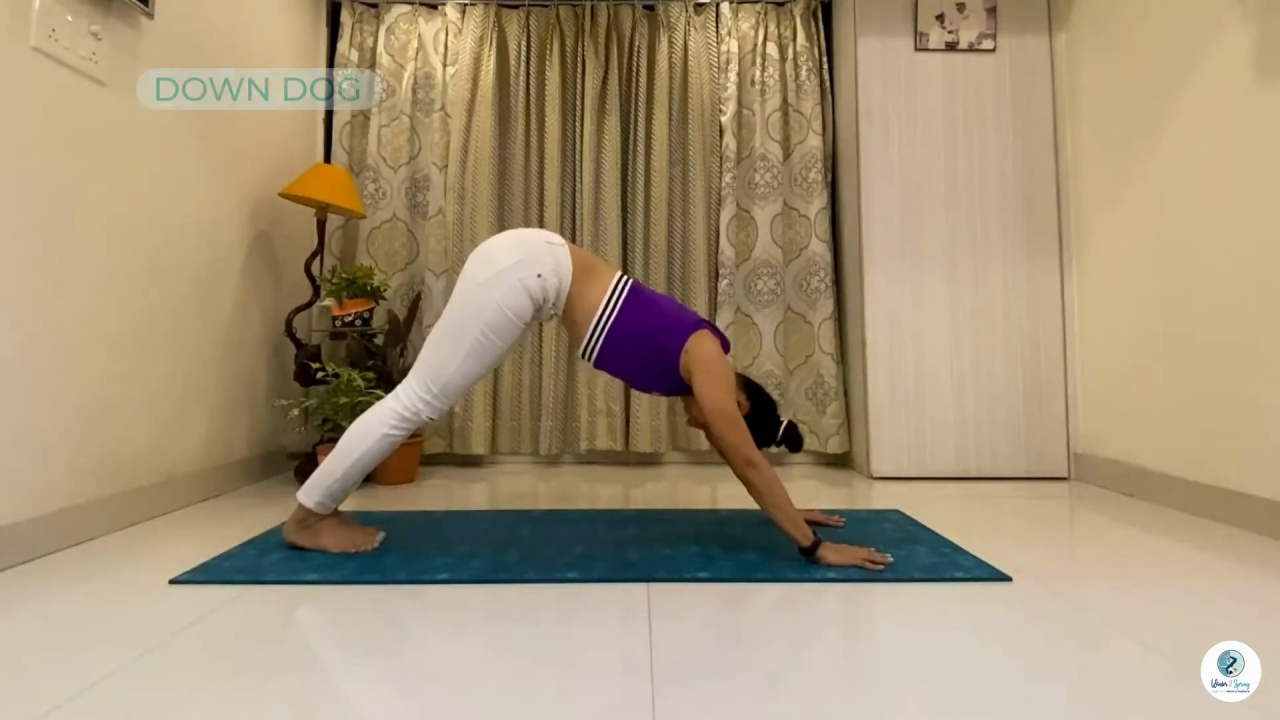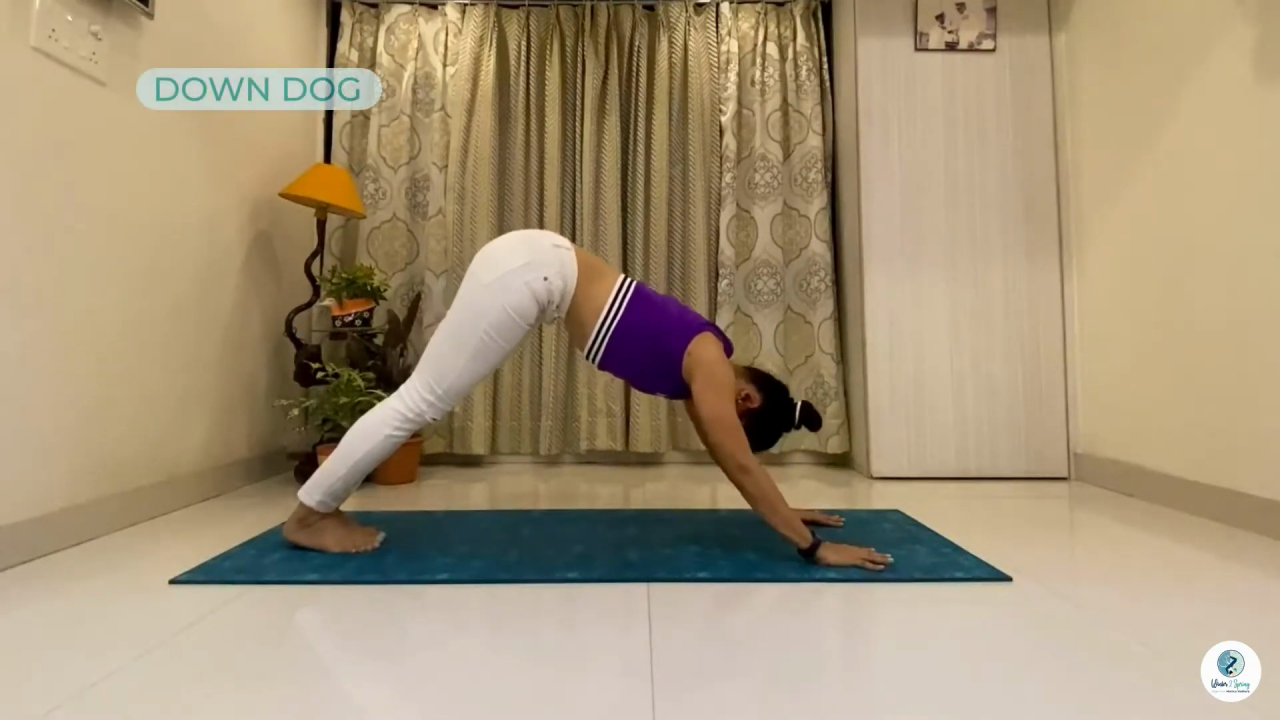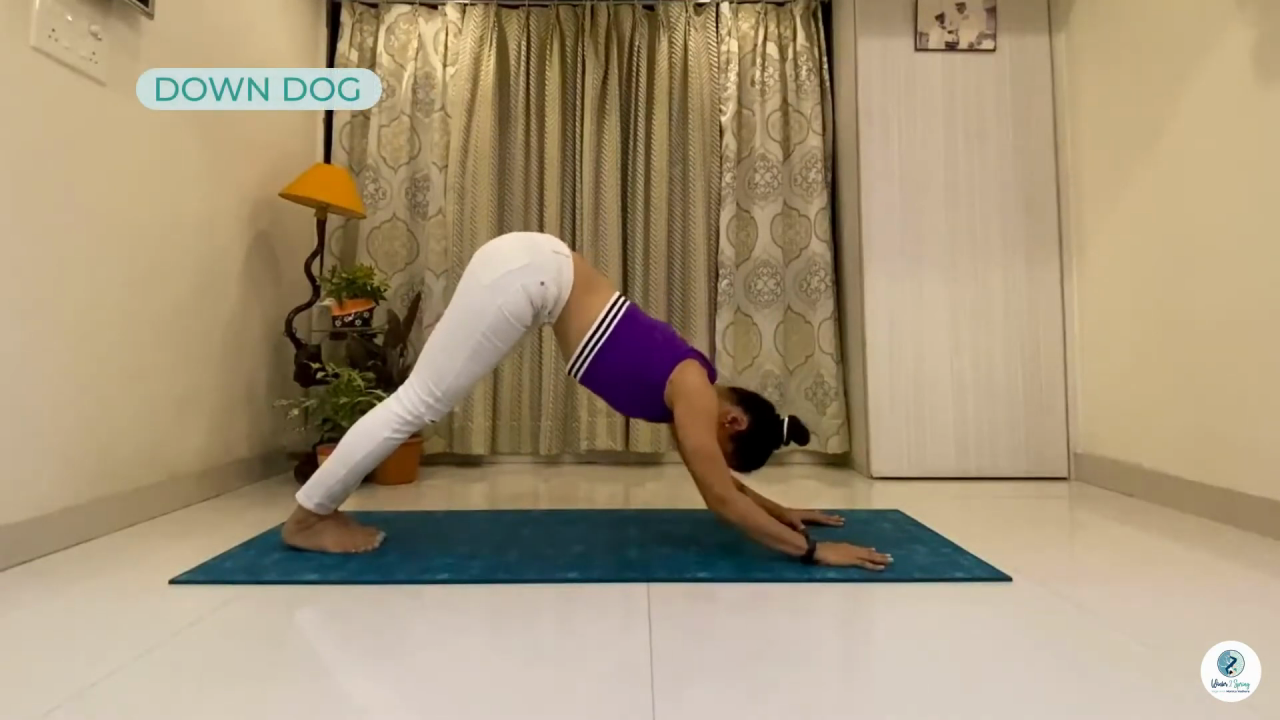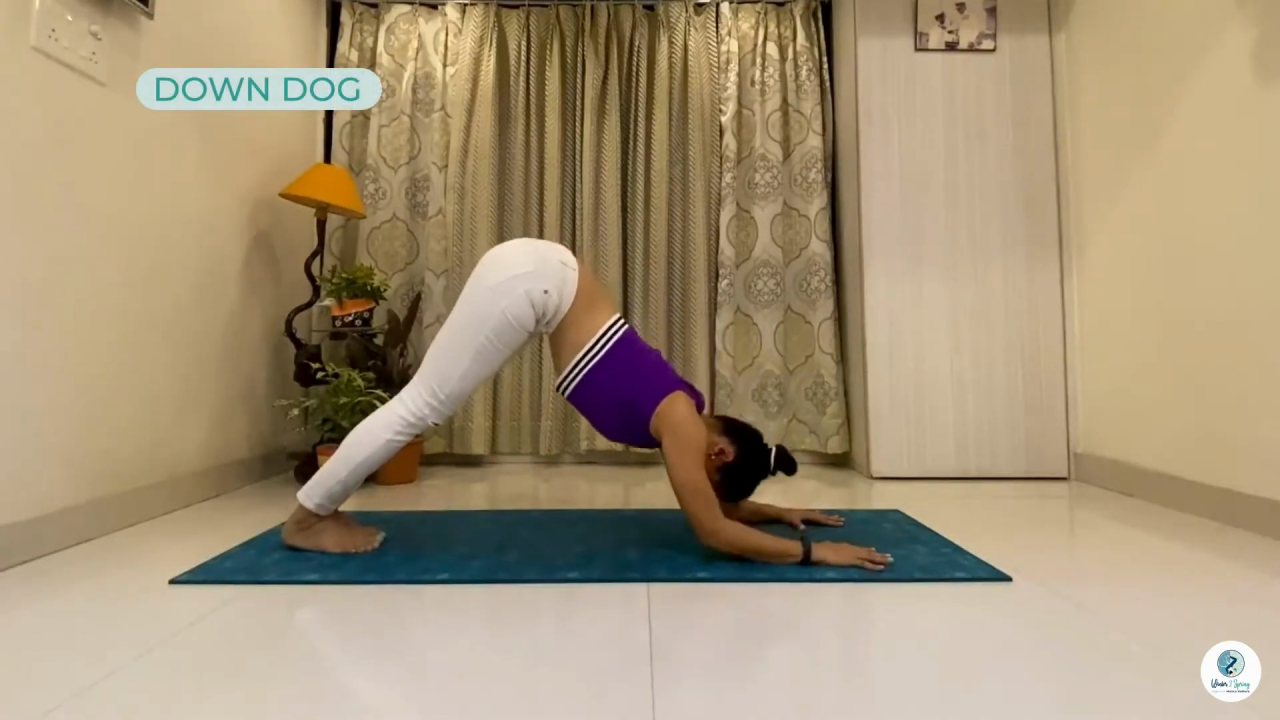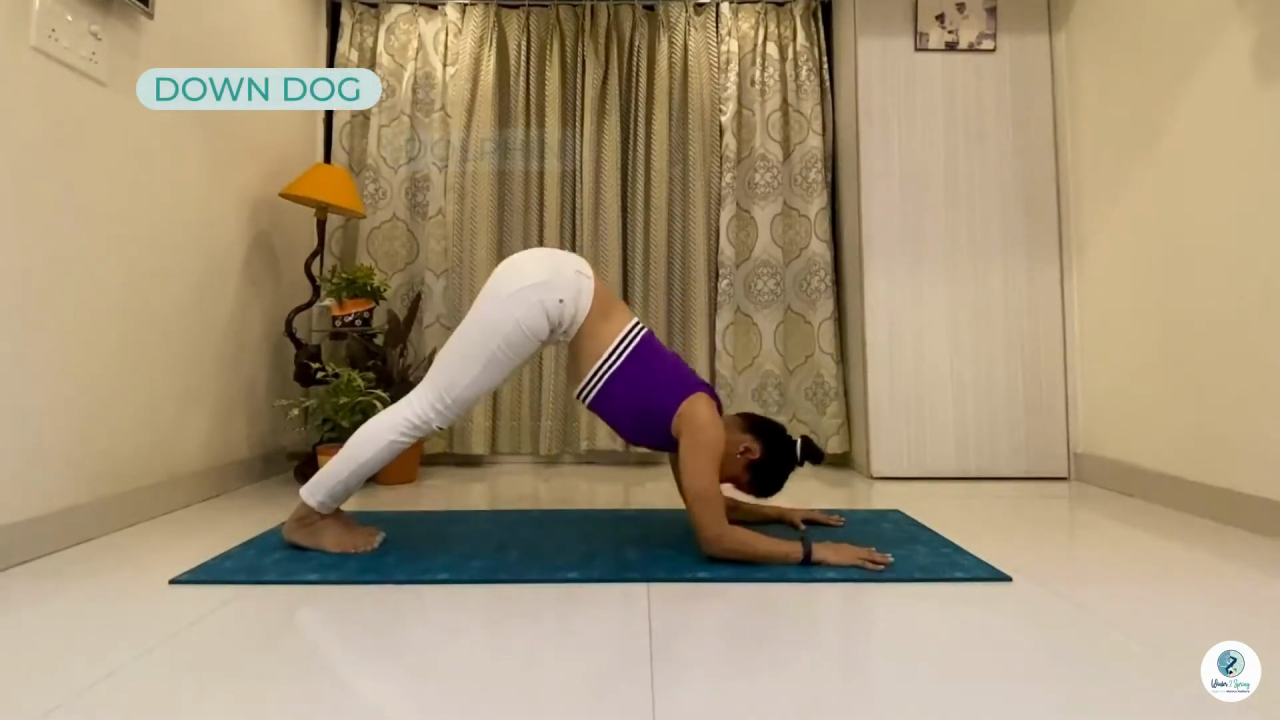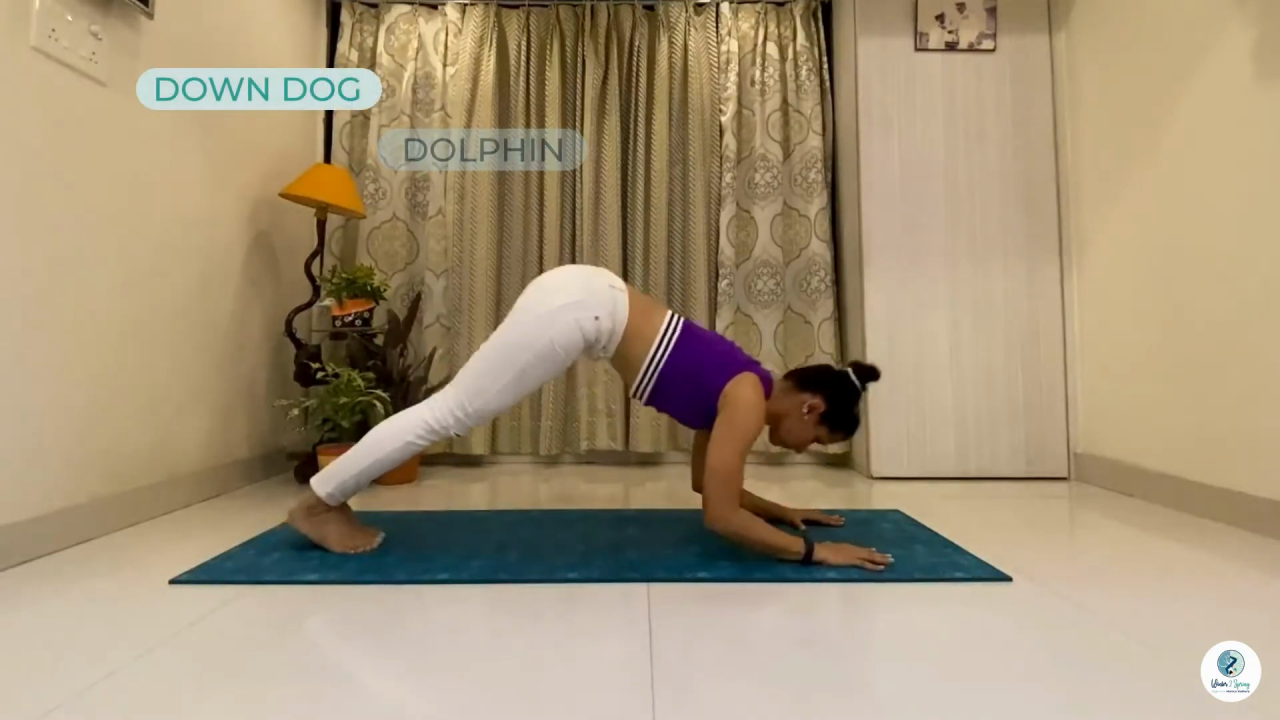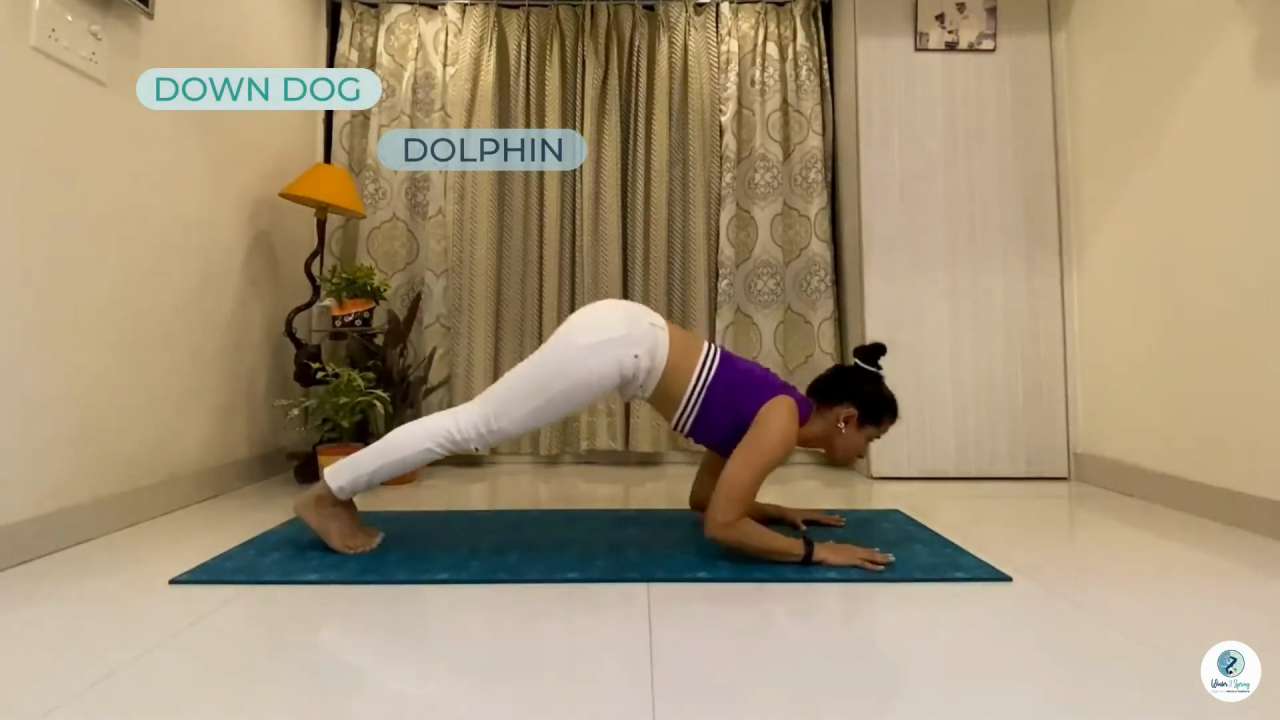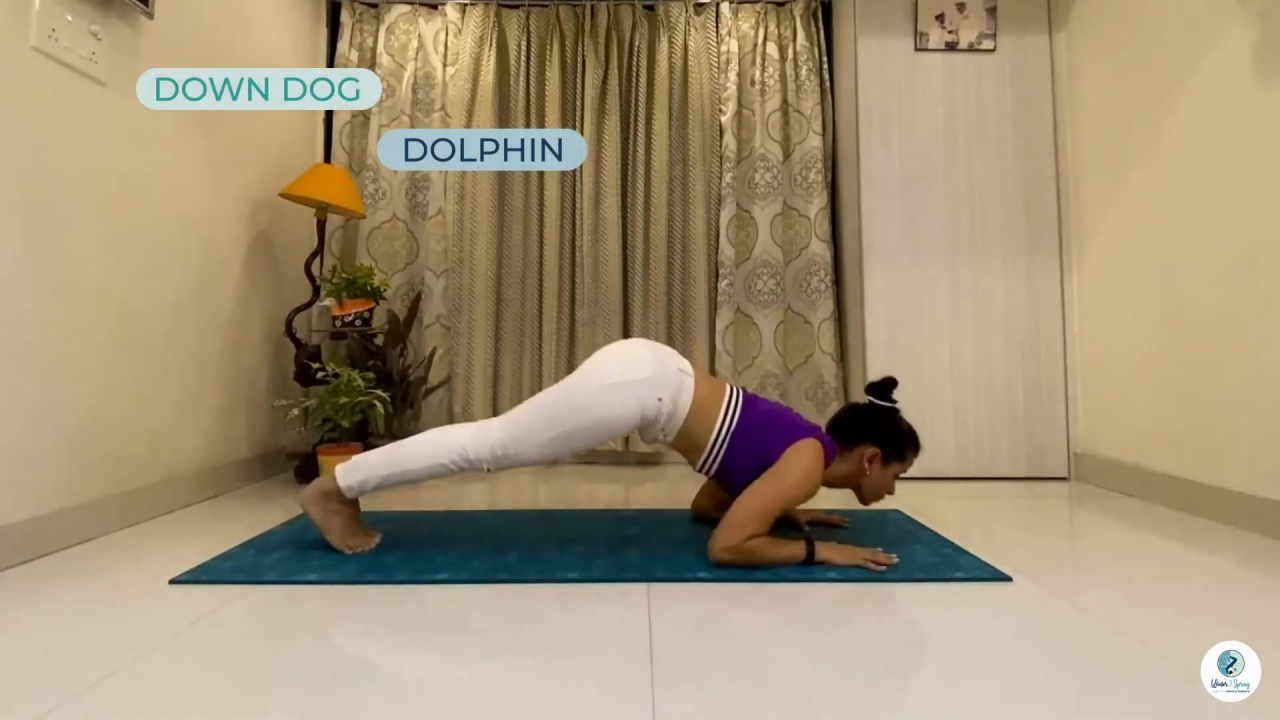
dt=0.2s
person 1, frame 1
left shoulder: (698, 362)
right shoulder: (707, 365)
left elbow: (747, 460)
right elbow: (747, 460)
left wrist: (790, 512)
right wrist: (814, 545)
left hip: (531, 263)
right hip: (527, 268)
left knee: (419, 399)
right knee: (420, 400)
left ankle: (323, 506)
right ankle: (309, 515)
person 1, frame 2
left shoulder: (701, 363)
right shoulder: (709, 365)
left elbow: (731, 463)
right elbow: (740, 465)
left wrist: (786, 513)
right wrist: (812, 547)
left hip: (536, 264)
right hip: (531, 269)
left knee: (422, 400)
right knee: (424, 400)
left ankle: (322, 505)
right ankle: (310, 513)
person 1, frame 3
left shoulder: (688, 387)
right shoulder: (692, 393)
left elbow: (717, 483)
right elbow: (721, 499)
left wrist: (780, 512)
right wrist: (810, 550)
left hip: (534, 266)
right hip: (527, 273)
left knee: (419, 402)
right knee: (421, 403)
left ankle: (323, 506)
right ankle: (308, 516)
person 1, frame 4
left shoulder: (679, 416)
right shoulder: (681, 424)
left elbow: (710, 499)
right elbow: (713, 531)
left wrist: (776, 512)
right wrist: (811, 552)
left hip: (539, 271)
right hip: (532, 279)
left knee: (421, 406)
right knee: (424, 406)
left ankle: (321, 506)
right ankle: (308, 516)
person 1, frame 5
left shoulder: (692, 418)
right shoulder: (702, 424)
left elbow: (706, 502)
right elbow: (715, 537)
left wrist: (777, 513)
right wrist: (813, 552)
left hip: (554, 280)
right hip: (549, 289)
left knee: (428, 409)
right knee: (431, 408)
left ankle: (324, 504)
right ankle: (310, 513)
person 1, frame 6
left shoulder: (736, 392)
right shoulder: (748, 400)
left elbow: (710, 487)
right elbow: (721, 517)
left wrist: (780, 512)
right wrist: (812, 550)
left hip: (585, 296)
right hip: (582, 306)
left knee: (451, 410)
right knee: (453, 412)
left ankle: (332, 500)
right ankle: (319, 502)
person 1, frame 7
left shoulder: (766, 411)
right shoulder: (783, 421)
left elbow: (704, 497)
right elbow: (722, 525)
left wrist: (782, 514)
right wrist: (813, 551)
left hip: (623, 329)
right hip: (619, 342)
left knee: (474, 423)
right knee: (476, 426)
left ankle: (342, 491)
right ankle: (329, 494)
person 1, frame 8
left shoulder: (792, 449)
right shoulder: (809, 462)
left elbow: (706, 508)
right elbow: (727, 546)
left wrist: (790, 516)
right wrist: (816, 551)
left hip: (644, 368)
right hip: (641, 383)
left knee: (489, 441)
right knee: (489, 446)
left ankle: (348, 485)
right ankle: (336, 488)
